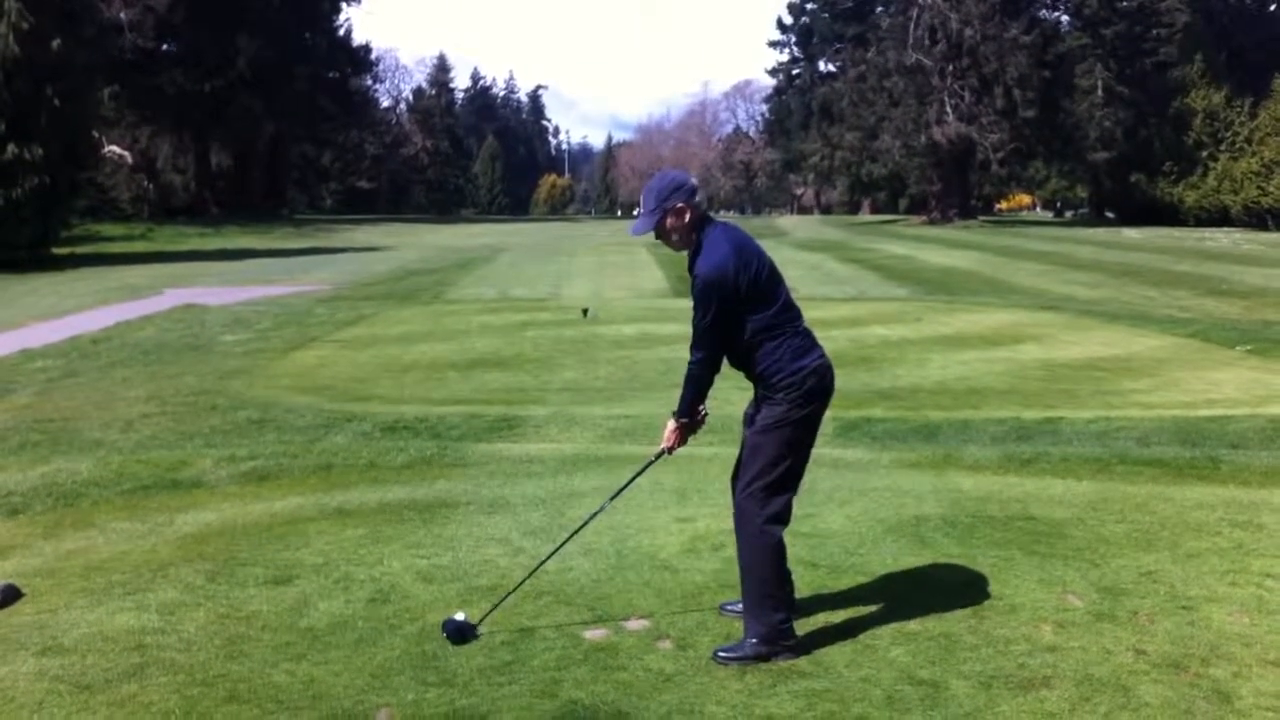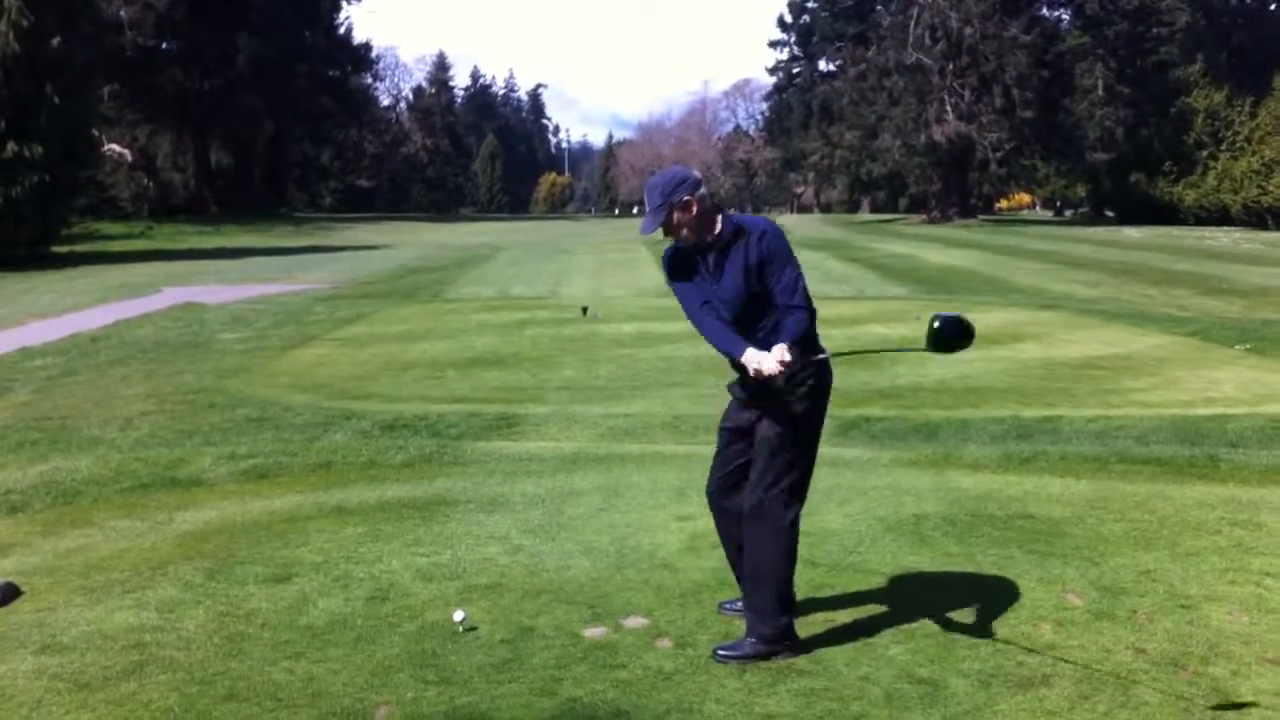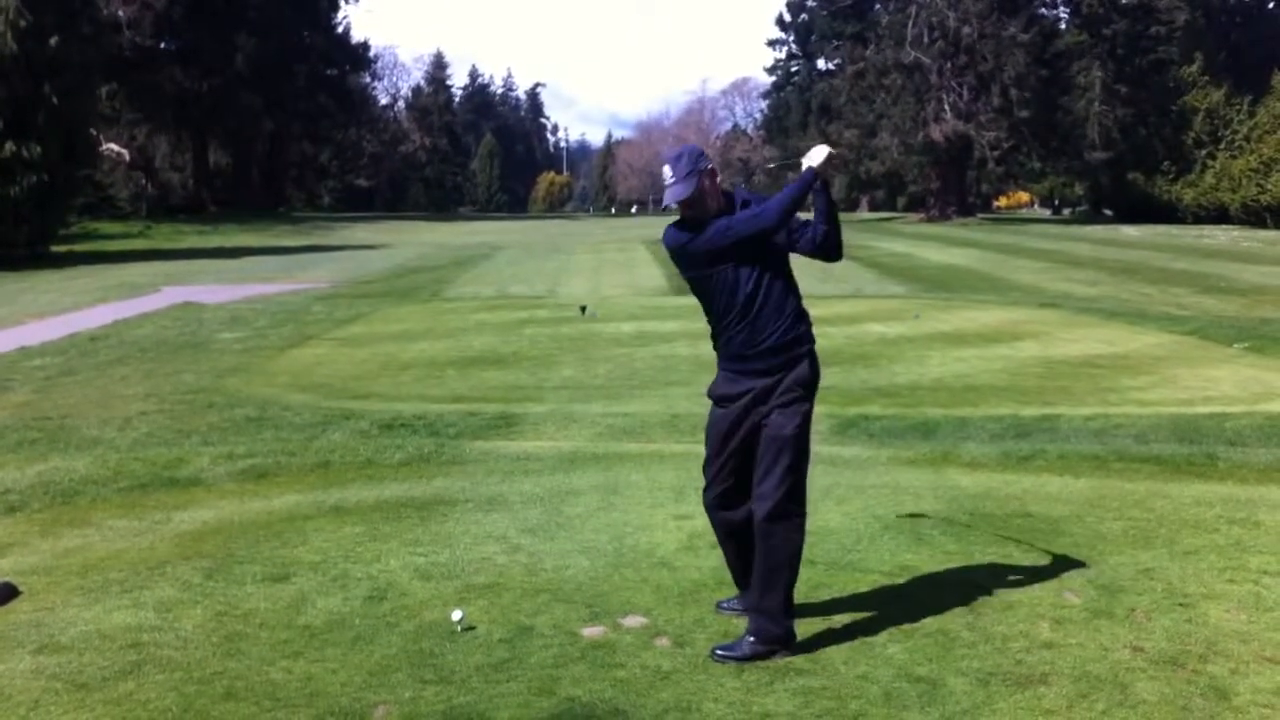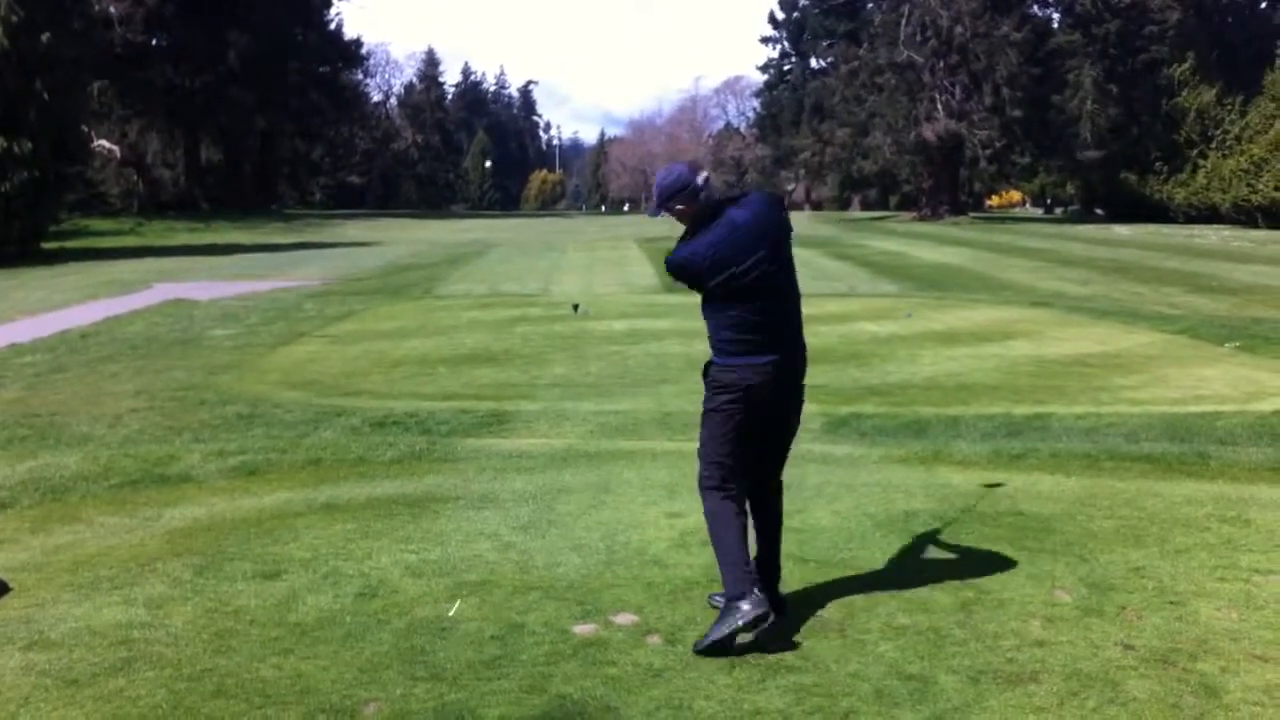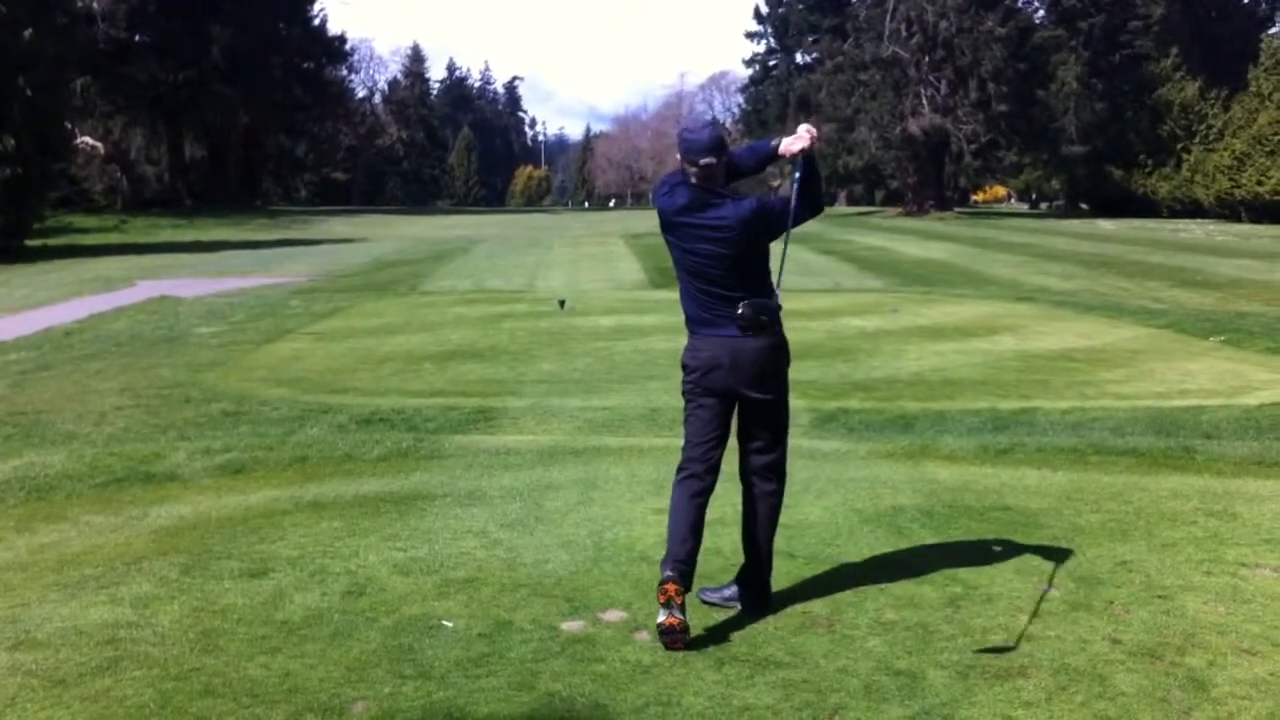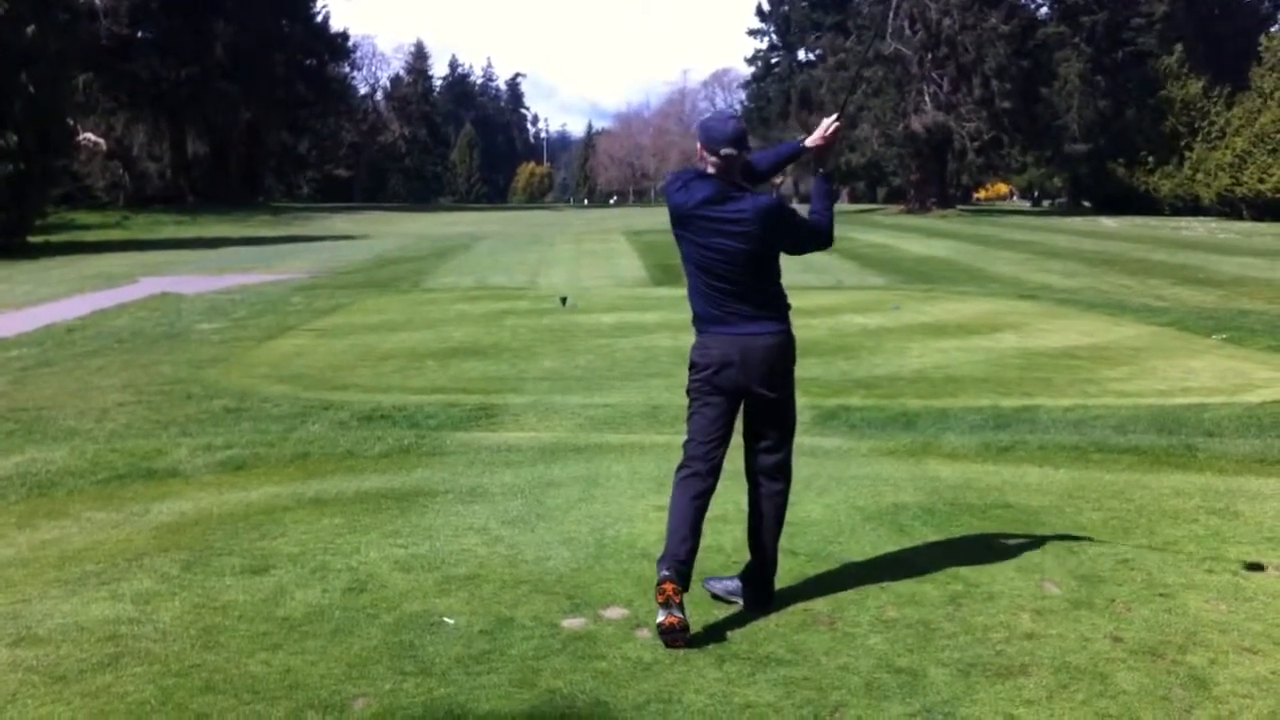
dt=0.5s
person 1, frame 1
left shoulder: (716, 264)
right shoulder: (718, 241)
left elbow: (706, 351)
right elbow: (712, 345)
left wrist: (682, 415)
right wrist: (694, 404)
left hip: (793, 384)
right hip: (783, 380)
left knee: (756, 502)
right knee: (749, 489)
left ankle: (771, 632)
right ankle: (769, 595)
person 1, frame 2
left shoulder: (759, 235)
right shoulder: (678, 261)
left elbow: (797, 304)
right elbow: (706, 318)
left wrist: (787, 349)
right wrist: (749, 356)
left hip: (798, 382)
right hip: (752, 384)
left knee: (768, 502)
right knee: (725, 489)
left ankle: (771, 629)
right ankle: (762, 593)
person 1, frame 3
left shoulder: (756, 206)
right shoulder: (680, 238)
left elbow: (828, 248)
right elbow: (765, 224)
left wrist: (820, 184)
right wrist: (808, 174)
left hip: (790, 376)
right hip: (735, 381)
left knee: (775, 503)
right knee: (723, 497)
left ankle: (771, 629)
right ankle: (755, 592)
person 1, frame 4
left shoulder: (685, 257)
right shoulder: (763, 212)
left hip: (736, 375)
right hip: (787, 365)
left knee: (719, 484)
right knee: (763, 478)
left ankle: (745, 595)
right ankle: (764, 585)
person 1, frame 5
left shoulder: (667, 199)
right shoulder: (749, 214)
left elbow: (726, 171)
right elbow: (810, 204)
left wrist: (777, 146)
right wrist: (802, 153)
left hip: (706, 354)
right hip: (763, 350)
left knee: (696, 468)
right knee: (764, 472)
left ankle: (675, 578)
right ankle: (754, 585)
person 1, frame 6
left shoulder: (679, 194)
right shoulder: (768, 211)
left elbow: (729, 181)
right elbow: (818, 236)
left wrist: (803, 146)
right wrist: (820, 169)
left hip: (714, 352)
right hip: (771, 348)
left knee: (698, 465)
right knee: (769, 469)
left ankle: (672, 575)
right ankle: (757, 581)
